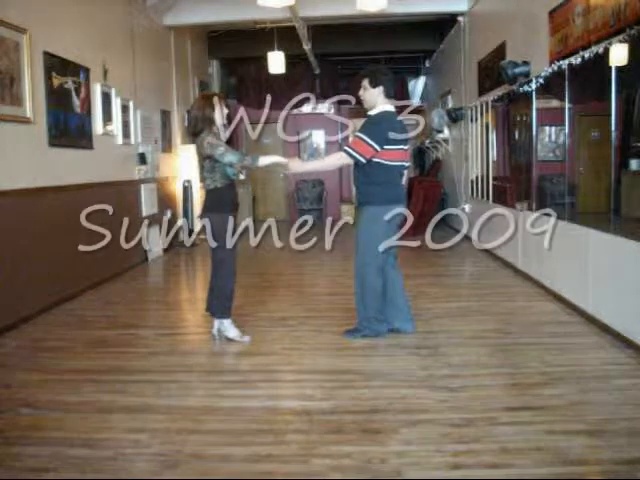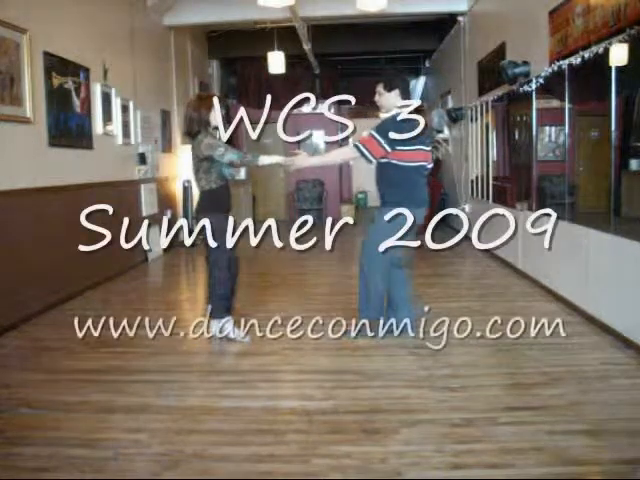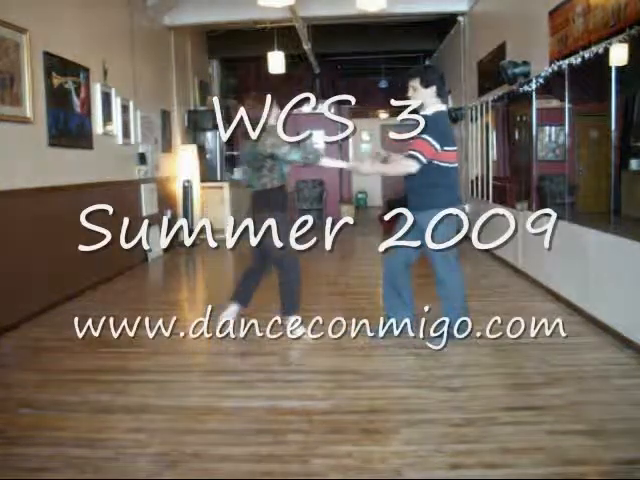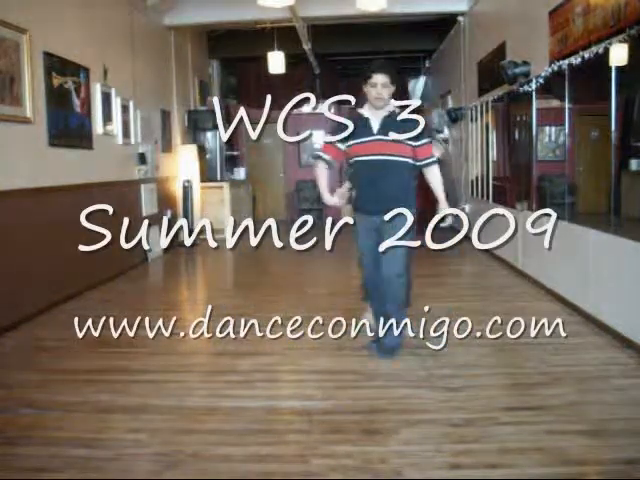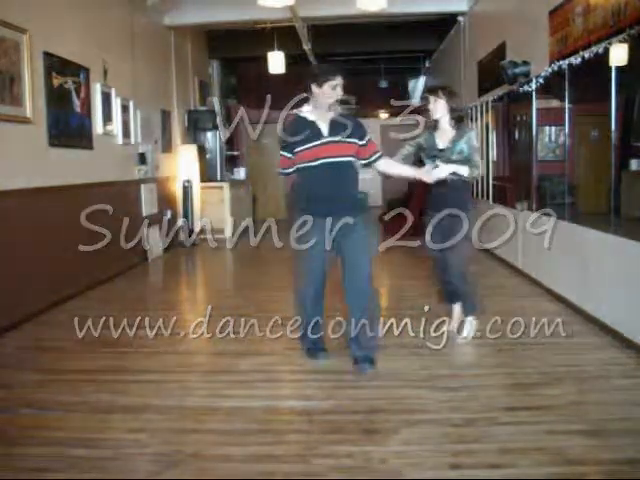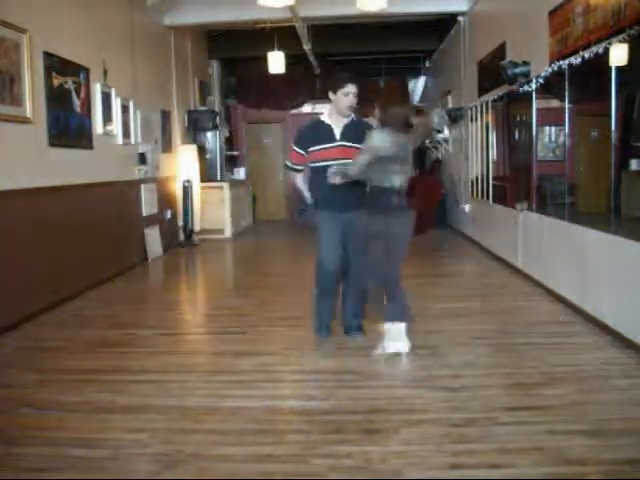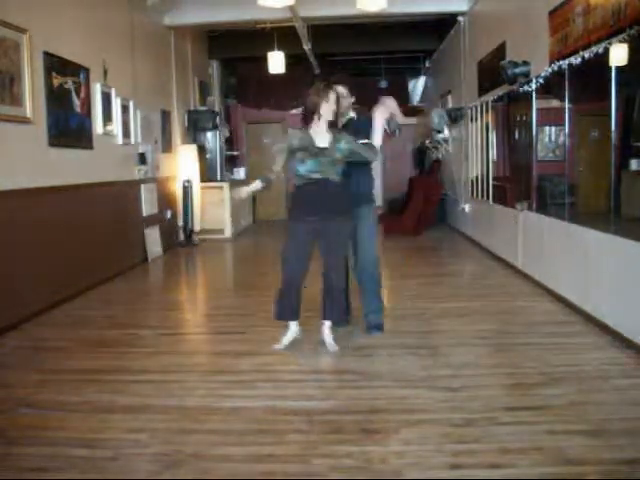
dt=0.7s
person 1, frame 1
left shoulder: (377, 123)
right shoulder: (397, 124)
left elbow: (345, 157)
left wrist: (302, 166)
left hip: (377, 206)
right hip: (392, 203)
left knee: (368, 264)
right knee: (386, 262)
left ankle: (371, 324)
right ankle: (399, 320)
person 1, frame 2
left shoulder: (393, 125)
right shoulder: (417, 125)
left elbow: (352, 152)
right elbow: (425, 166)
left wrist: (309, 161)
left hip: (398, 206)
right hip: (413, 204)
left knee: (373, 259)
right knee: (394, 262)
left ankle: (371, 320)
right ankle: (400, 319)
person 1, frame 3
left shoulder: (435, 124)
right shoulder: (426, 121)
left elbow: (411, 165)
left wrist: (373, 168)
right wrist: (386, 159)
left hip: (437, 209)
right hip: (415, 208)
left knee: (444, 265)
right knee: (394, 260)
left ankle: (456, 326)
right ankle: (399, 318)
person 1, frame 4
left shoulder: (410, 124)
right shoulder: (350, 126)
left elbow: (430, 164)
right elbow: (323, 160)
left wrist: (442, 201)
right wrist: (327, 194)
left hip: (399, 213)
right hip: (365, 214)
left knee: (392, 273)
right knee: (372, 276)
left ankle: (394, 330)
right ankle: (385, 330)
person 1, frame 5
left shoulder: (353, 126)
right shoulder: (293, 129)
left elbow: (378, 160)
right elbow: (288, 172)
left wrist: (418, 173)
right wrist: (314, 185)
left hip: (351, 215)
right hip: (312, 218)
left knee: (361, 278)
right knee: (311, 281)
left ankle: (363, 349)
right ankle: (312, 340)
person 1, frame 6
left shoulder: (363, 129)
right shoulder: (309, 132)
right elbow: (295, 170)
right wrist: (311, 197)
left hip: (357, 210)
right hip: (326, 211)
left knee: (356, 267)
right knee: (329, 266)
left ankle: (353, 321)
right ankle: (323, 322)
person 1, frame 7
left shoulder: (365, 123)
left elbow: (395, 117)
left wrist: (390, 108)
left hip: (361, 206)
left knee: (367, 260)
left ankle: (374, 317)
person 2, frame 1
left shoulder: (213, 138)
right shoulder: (208, 139)
left elbow: (233, 165)
right elbow: (240, 159)
right wrist: (276, 159)
left hip: (223, 209)
right hip: (217, 211)
left knee: (222, 266)
right knee: (226, 266)
left ankle: (219, 322)
right ankle: (224, 323)
person 2, frame 2
left shoulder: (207, 139)
right shoulder: (205, 140)
left elbow: (228, 165)
right elbow: (239, 157)
right wrist: (278, 159)
left hip: (217, 210)
right hip: (212, 211)
left knee: (229, 264)
right knee: (221, 266)
left ankle: (220, 320)
right ankle: (221, 323)
person 2, frame 3
left shoulder: (255, 141)
right shoulder: (266, 140)
right elbow: (301, 156)
left hip: (265, 208)
right hip: (270, 210)
left knee: (260, 263)
right knee: (289, 264)
left ankle: (233, 310)
right ankle: (290, 321)
person 2, frame 4
left shoulder: (399, 136)
right shoulder: (360, 140)
left elbow: (414, 165)
right elbow: (350, 173)
left wrist: (432, 156)
left hip: (398, 205)
right hip: (371, 209)
left knee: (399, 261)
right knee: (372, 261)
left ankle: (398, 312)
right ankle: (373, 307)
person 2, frame 5
left shoulder: (467, 134)
right shoulder: (426, 136)
left elbow: (476, 170)
right elbow: (398, 160)
left wrist: (451, 168)
left hip: (459, 208)
right hip: (434, 208)
left knee: (456, 267)
right knee: (440, 265)
left ankle: (470, 319)
right ankle: (456, 309)
person 2, frame 6
left shoulder: (380, 135)
right shoulder: (406, 137)
left elbow: (357, 168)
left wrist: (336, 173)
left hip: (385, 215)
right hip: (400, 212)
left knee: (380, 275)
right knee: (388, 275)
left ankle: (395, 336)
right ankle: (398, 334)
person 2, frame 7
left shoulder: (342, 139)
right shoulder: (295, 136)
left elbow: (370, 156)
right elbow: (277, 169)
right wrist: (252, 186)
left hip: (334, 216)
right hip: (300, 216)
left knee: (334, 275)
right knee: (292, 274)
left ankle: (327, 330)
right ankle: (291, 328)
